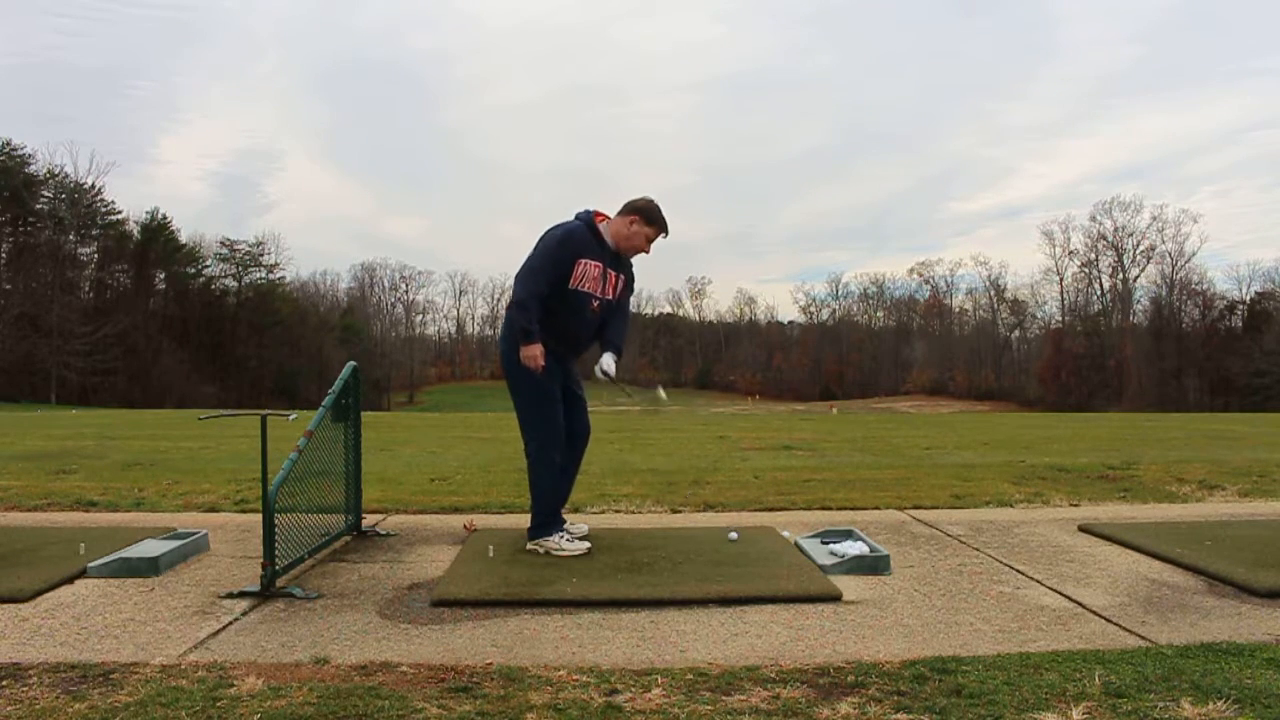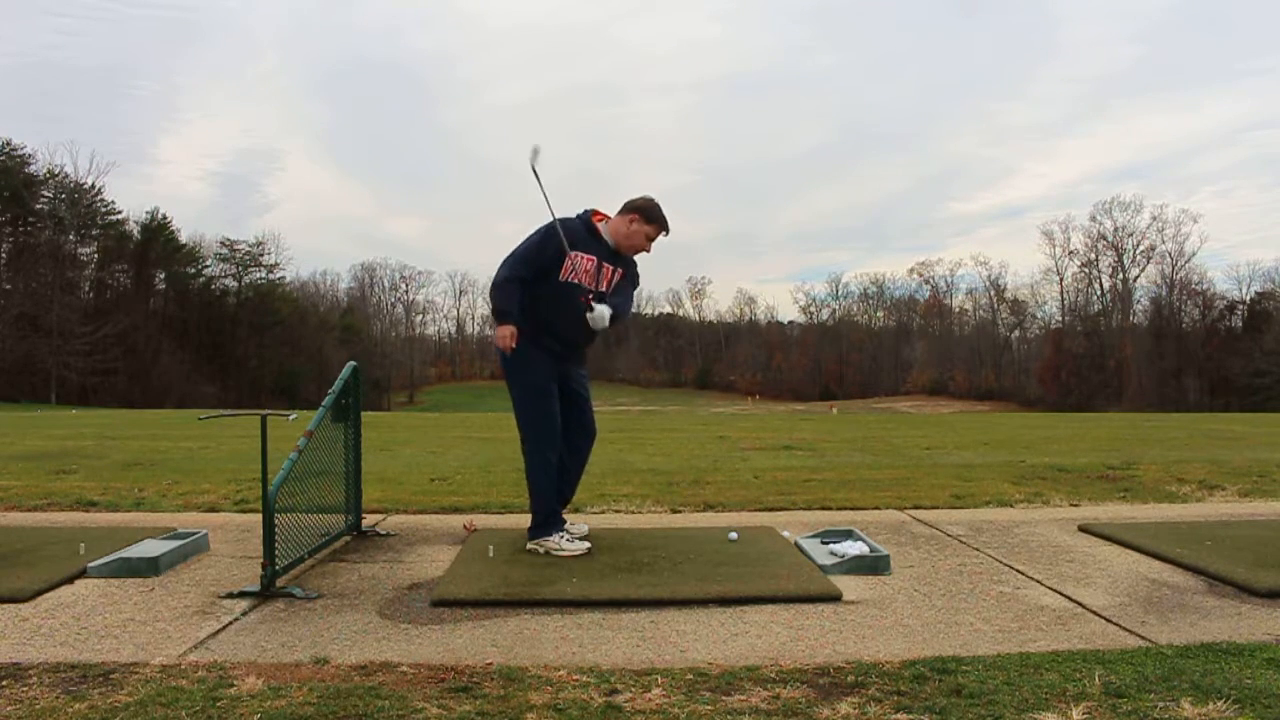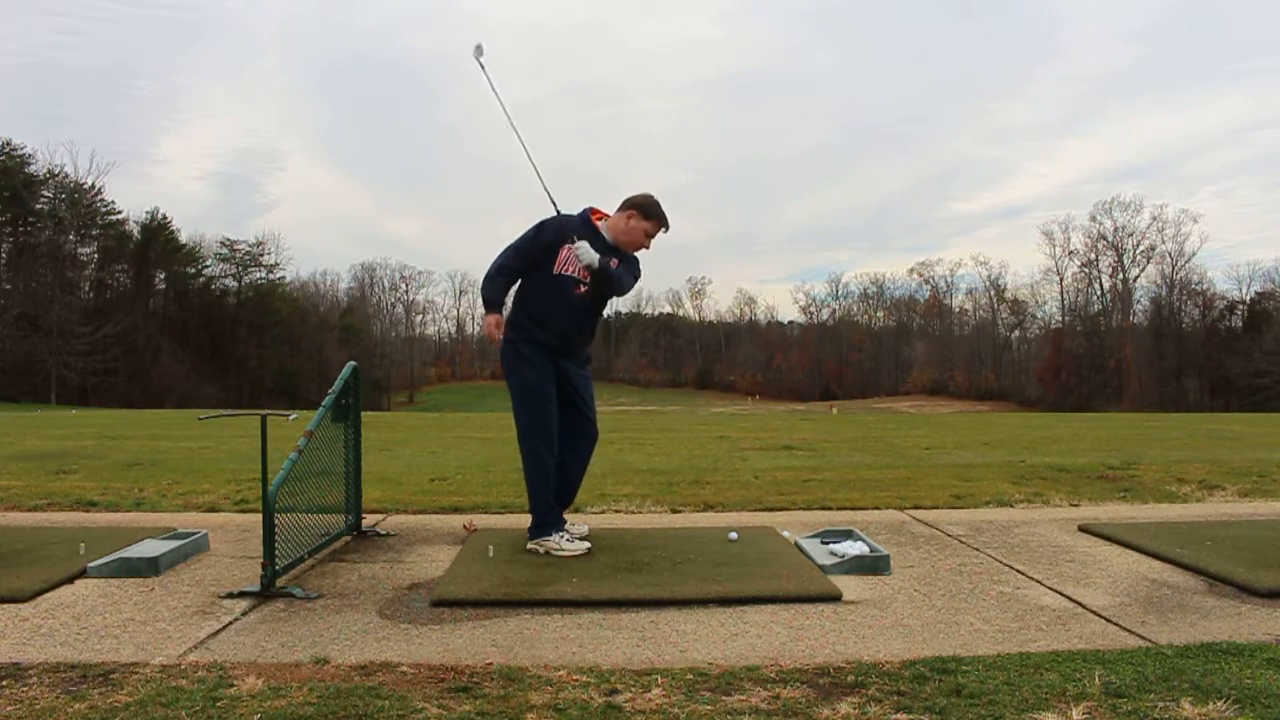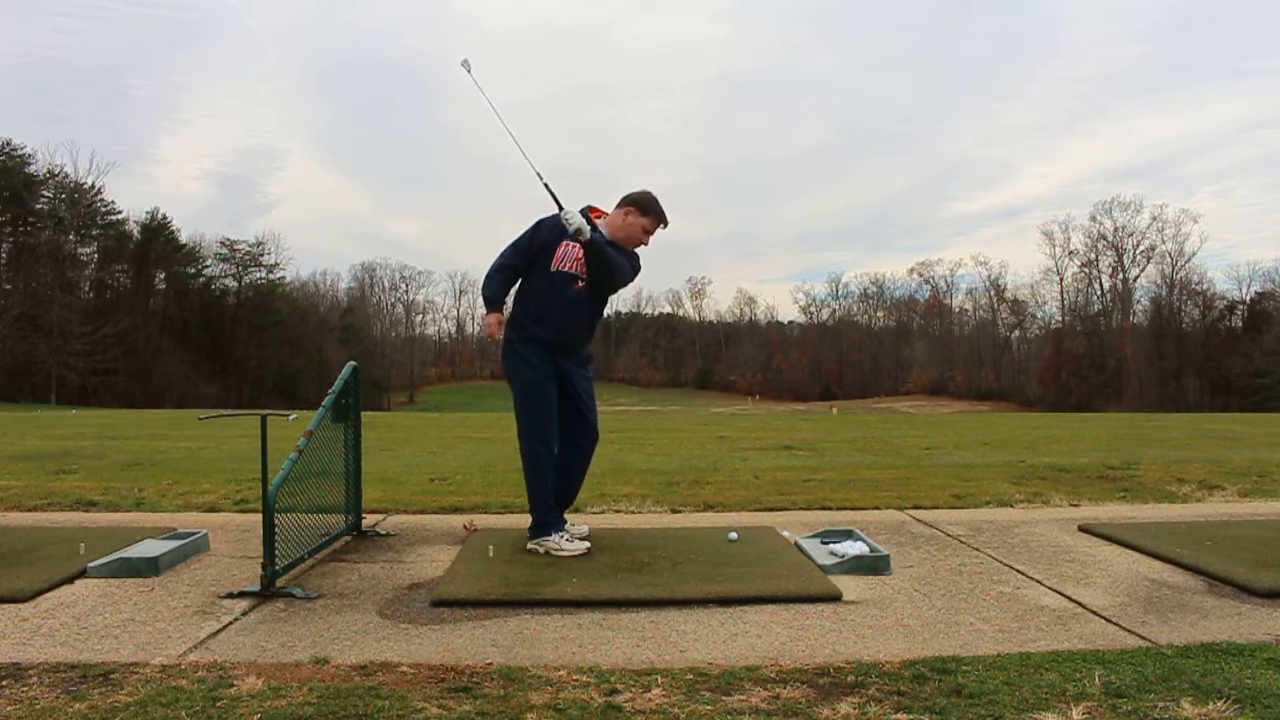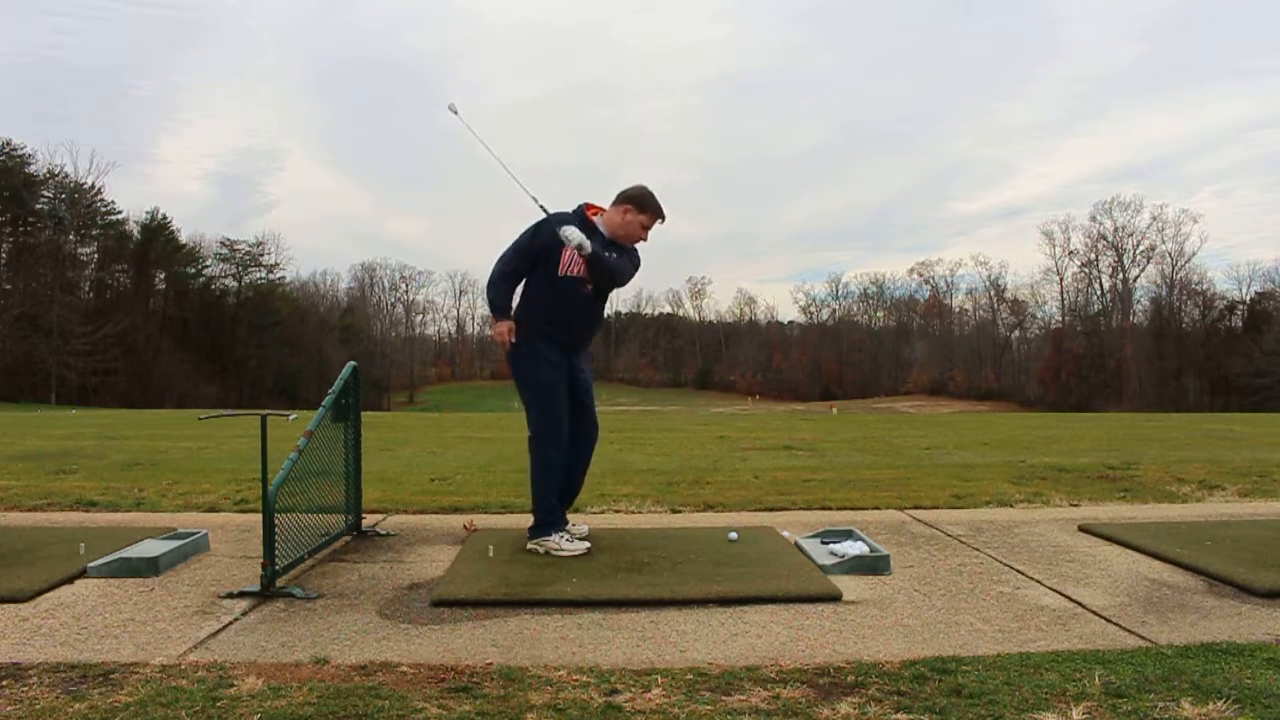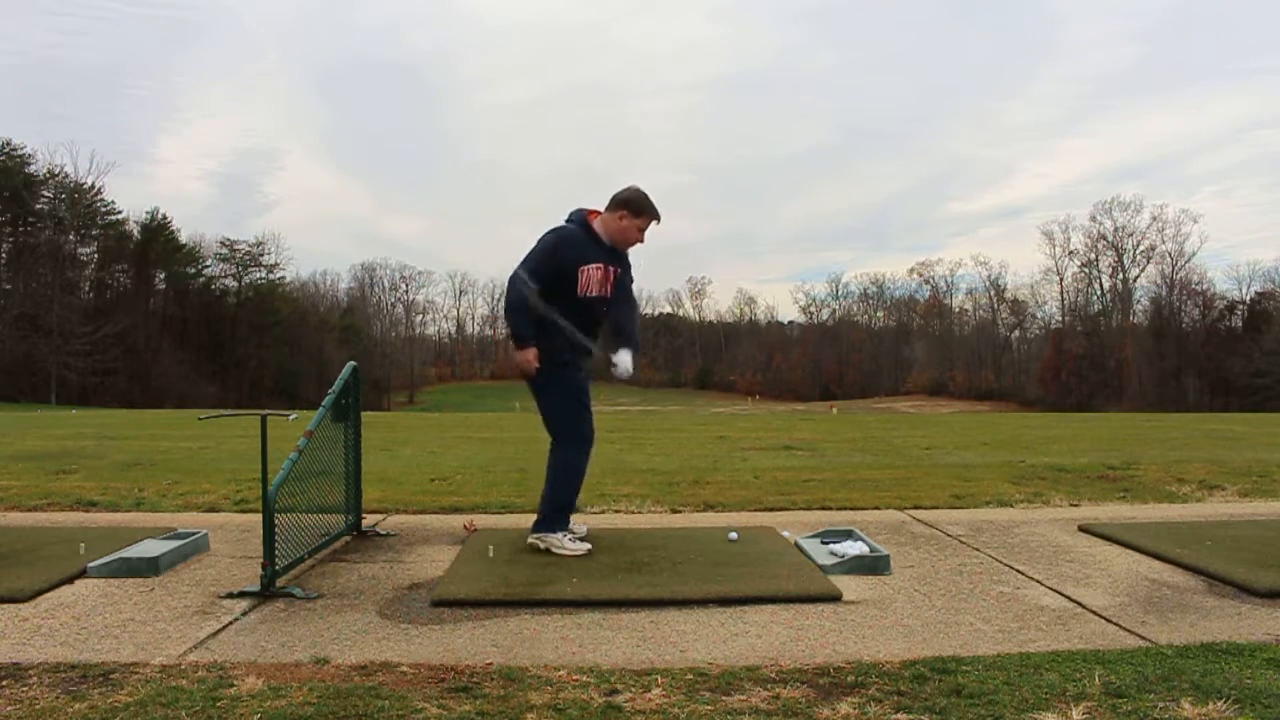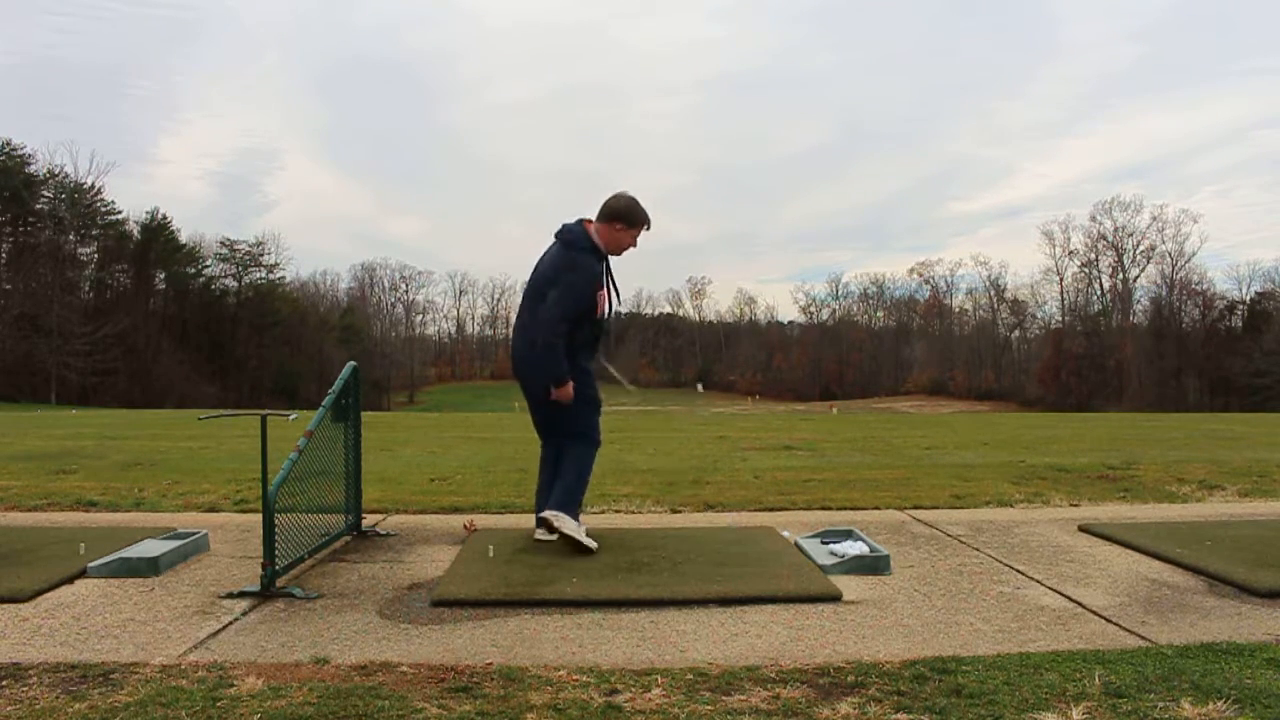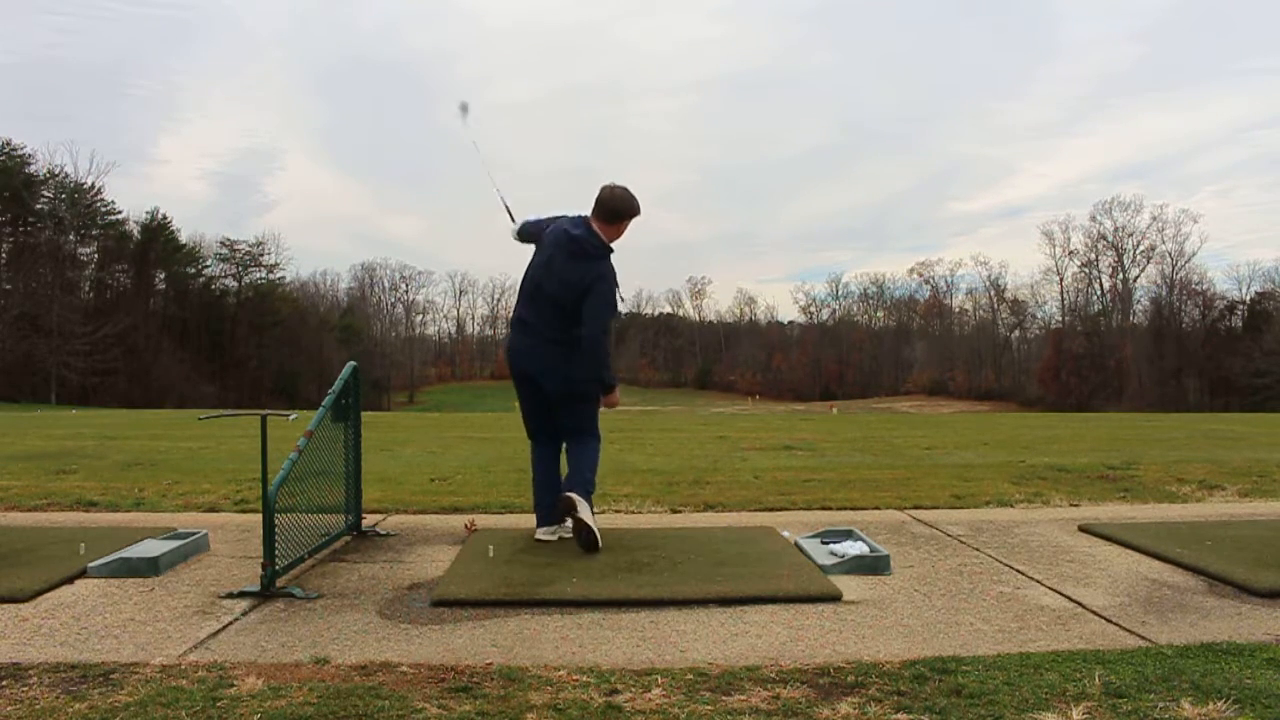
dt=0.2s
person 1, frame 1
left shoulder: (622, 268)
right shoulder: (569, 237)
left elbow: (618, 315)
right elbow: (528, 283)
left wrist: (610, 354)
right wrist: (528, 339)
left hip: (562, 355)
right hip: (528, 350)
left knee: (576, 433)
right knee: (545, 437)
left ankle: (551, 516)
right ankle: (543, 530)
person 1, frame 2
left shoulder: (626, 267)
right shoulder: (563, 233)
left elbow: (621, 303)
right elbow: (513, 269)
left wrist: (607, 313)
right wrist: (504, 318)
left hip: (569, 356)
right hip: (528, 348)
left knee: (580, 433)
right knee: (543, 437)
left ankle: (552, 515)
right ankle: (543, 530)
person 1, frame 3
left shoulder: (627, 263)
right shoulder: (559, 229)
left elbow: (614, 286)
right elbow: (508, 263)
left wrist: (596, 262)
right wrist: (493, 307)
left hip: (572, 356)
right hip: (527, 347)
left knee: (583, 434)
right knee: (540, 437)
left ankle: (553, 516)
right ankle: (543, 530)
person 1, frame 4
left shoulder: (626, 259)
right shoulder: (555, 228)
left elbow: (610, 276)
right elbow: (508, 262)
left wrist: (588, 238)
right wrist: (494, 307)
left hip: (573, 356)
right hip: (528, 348)
left knee: (583, 434)
right knee: (541, 436)
left ankle: (553, 516)
right ankle: (543, 529)
person 1, frame 5
left shoulder: (626, 254)
right shoulder: (555, 227)
left elbow: (611, 275)
right elbow: (508, 265)
left wrist: (586, 246)
right wrist: (501, 314)
left hip: (573, 353)
right hip: (534, 347)
left knee: (583, 435)
right knee: (551, 434)
left ankle: (555, 517)
right ankle: (545, 530)
person 1, frame 6
left shoulder: (618, 256)
right shoulder: (566, 240)
left elbow: (624, 305)
right elbow: (520, 286)
left wrist: (626, 348)
right wrist: (522, 341)
left hip: (568, 356)
right hip: (548, 356)
left knee: (569, 435)
right knee: (575, 436)
left ankle: (554, 519)
right ankle: (549, 528)
person 1, frame 7
left shoulder: (579, 244)
right shoulder: (582, 267)
right elbow: (550, 322)
right wrist: (559, 377)
left hip: (528, 356)
right hip: (555, 363)
left knee: (554, 437)
right knee: (583, 437)
left ankle: (547, 517)
right ankle: (560, 509)
person 1, frame 8
left shoulder: (558, 230)
right shoulder: (599, 271)
left elbow: (531, 229)
right elbow: (594, 335)
left wrist: (524, 230)
right wrist: (607, 385)
left hip: (521, 348)
right hip: (562, 359)
left knee: (543, 436)
right knee: (583, 436)
left ankle: (548, 519)
right ankle: (576, 495)
